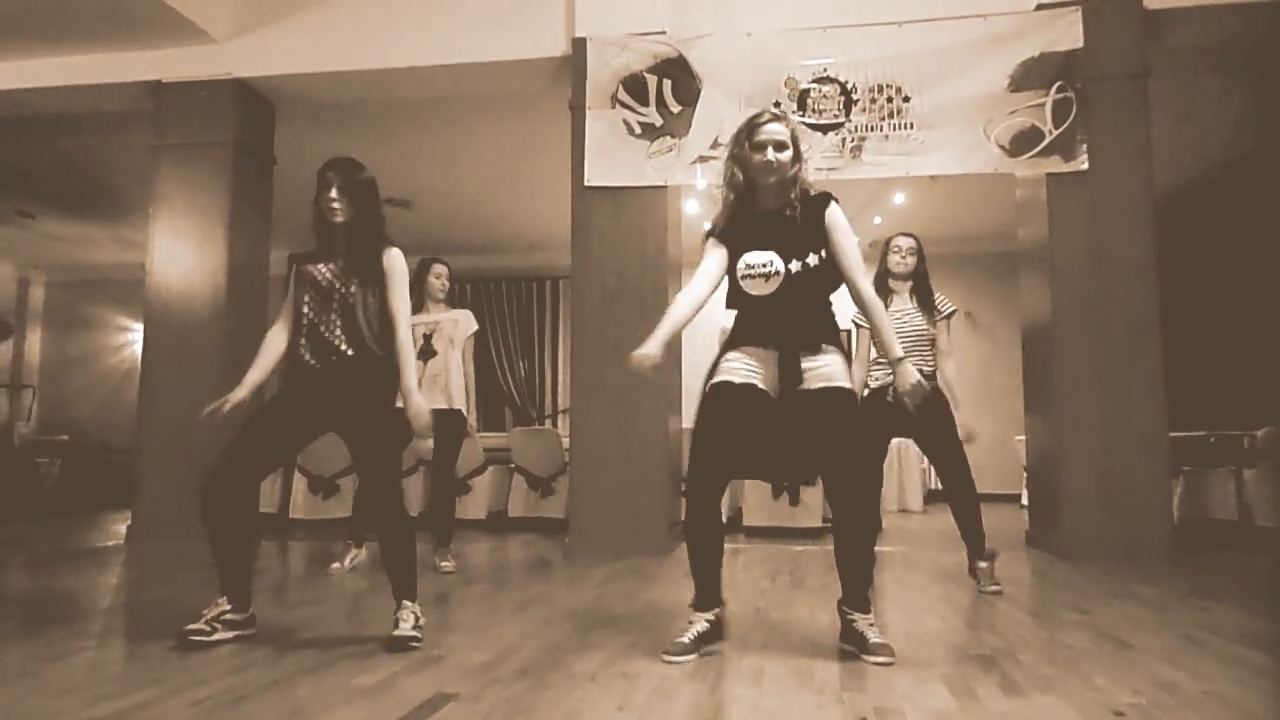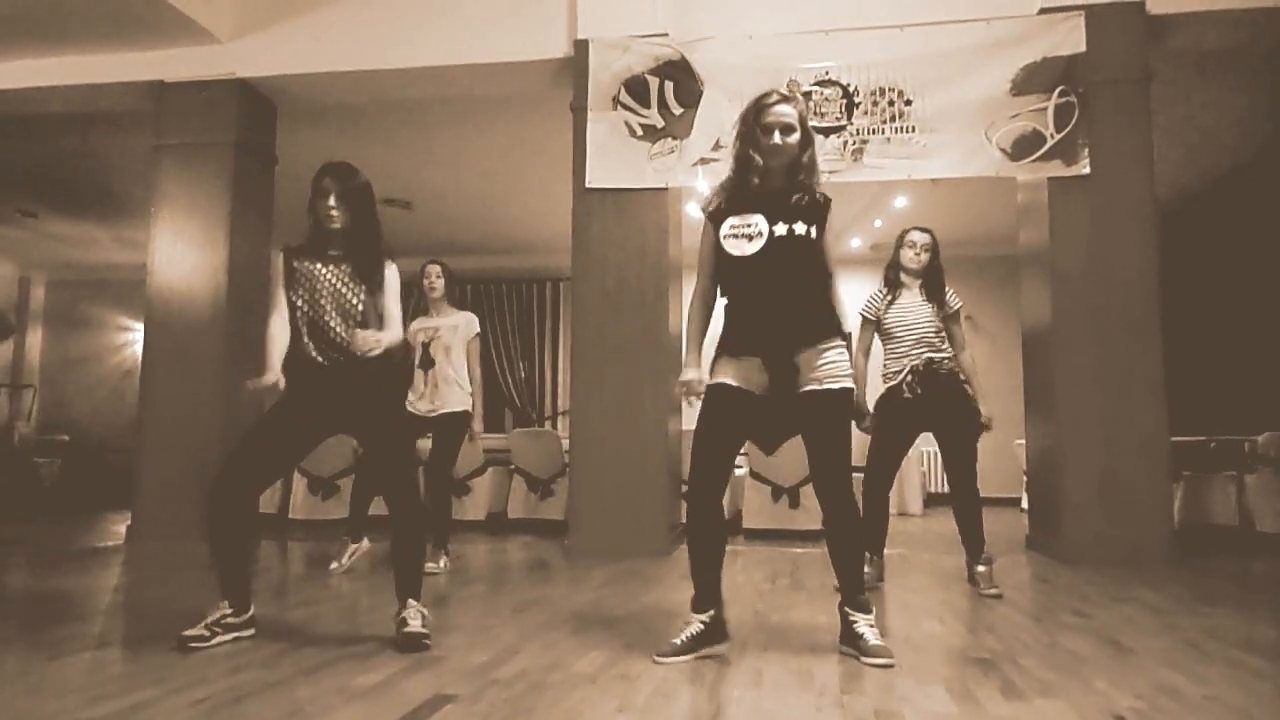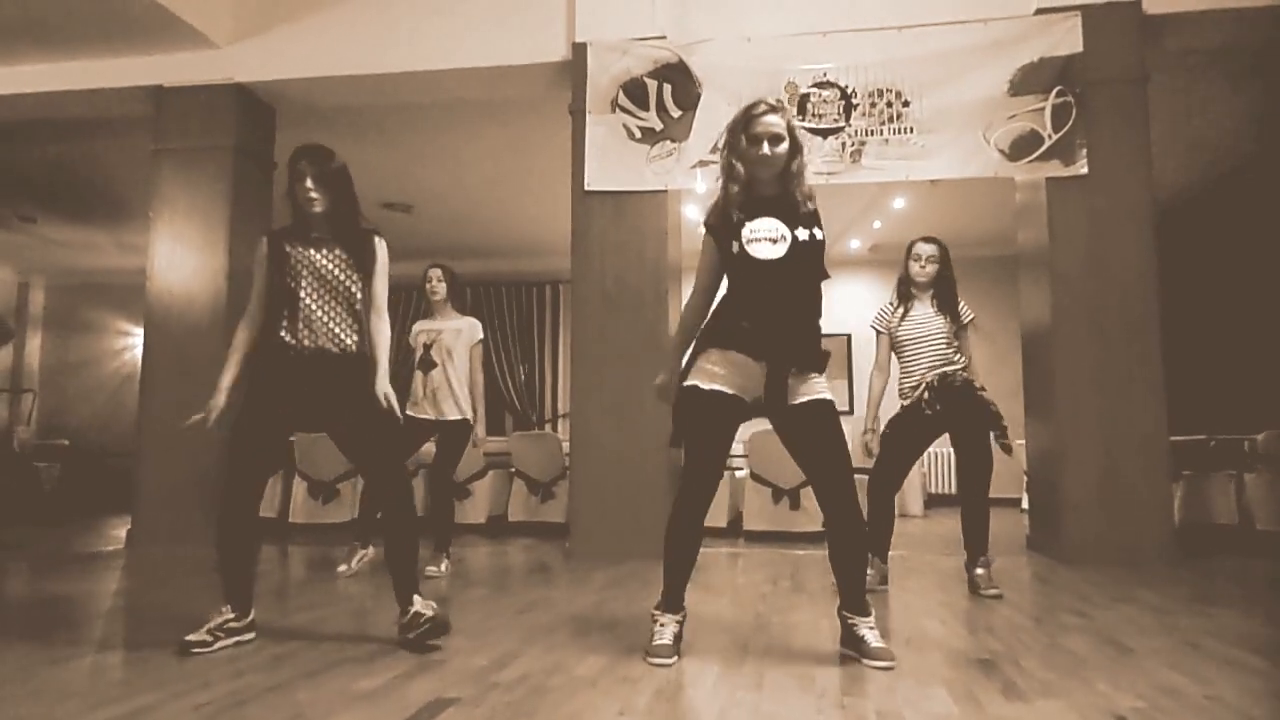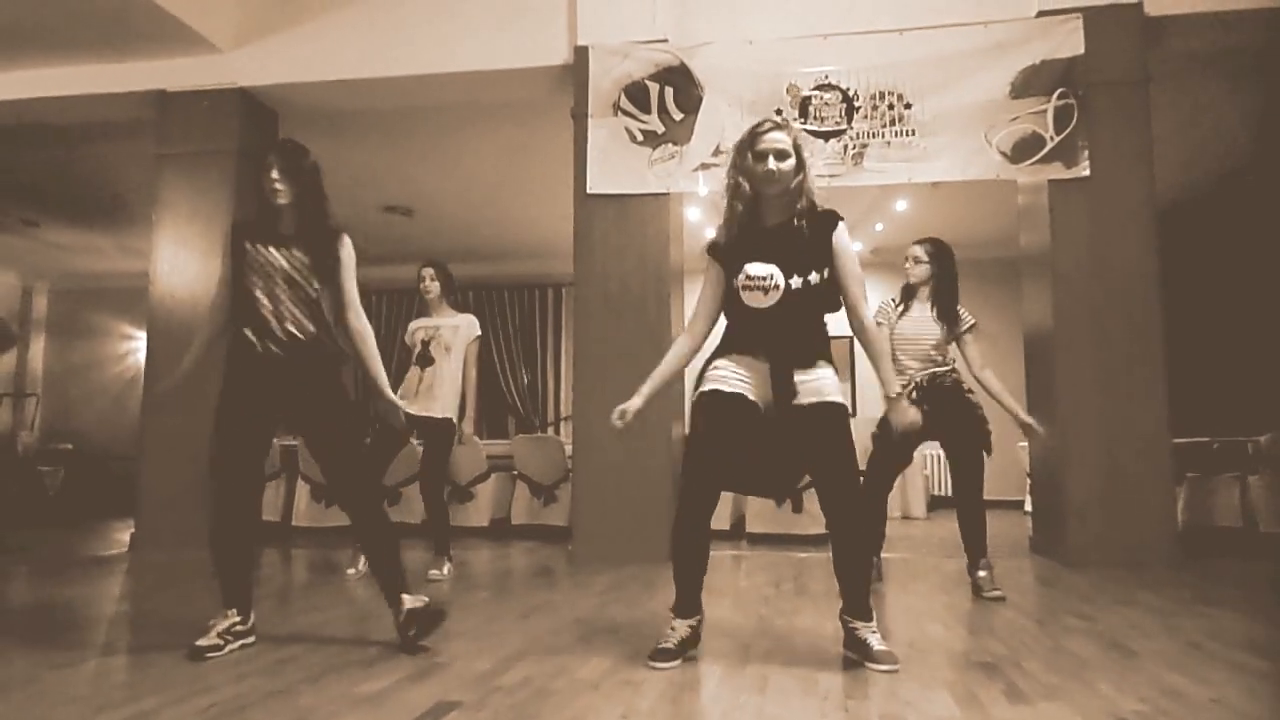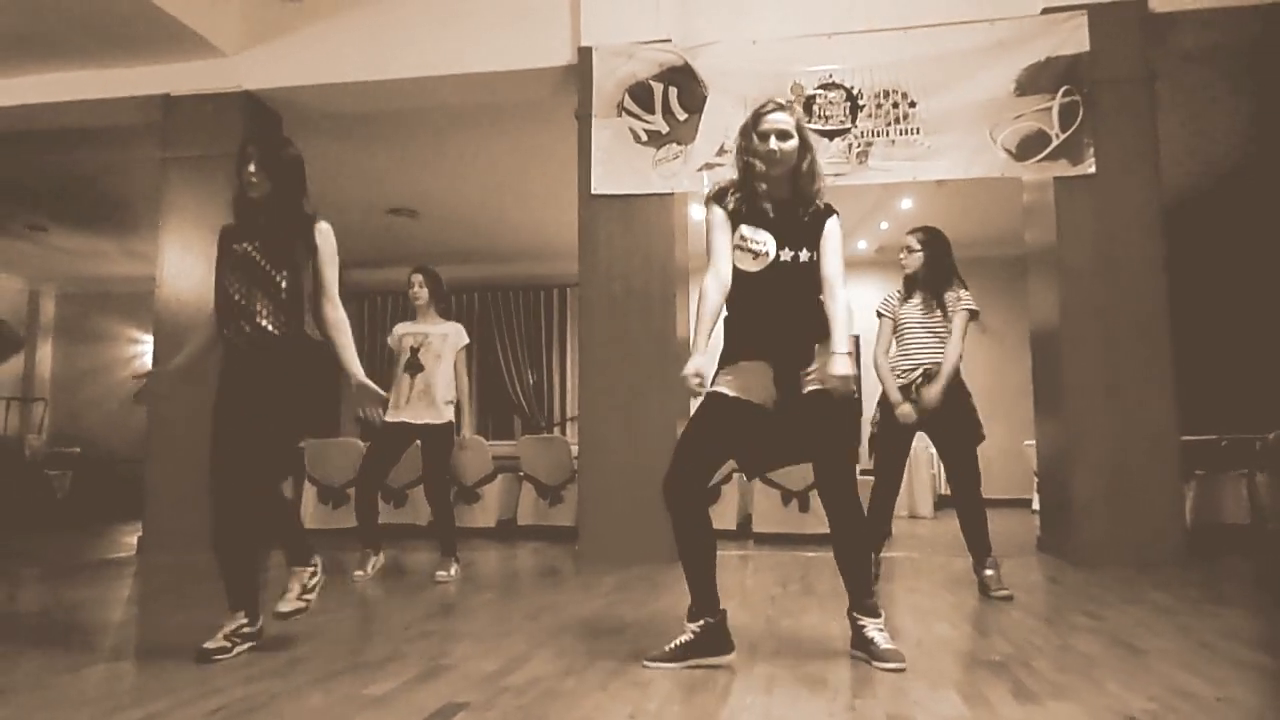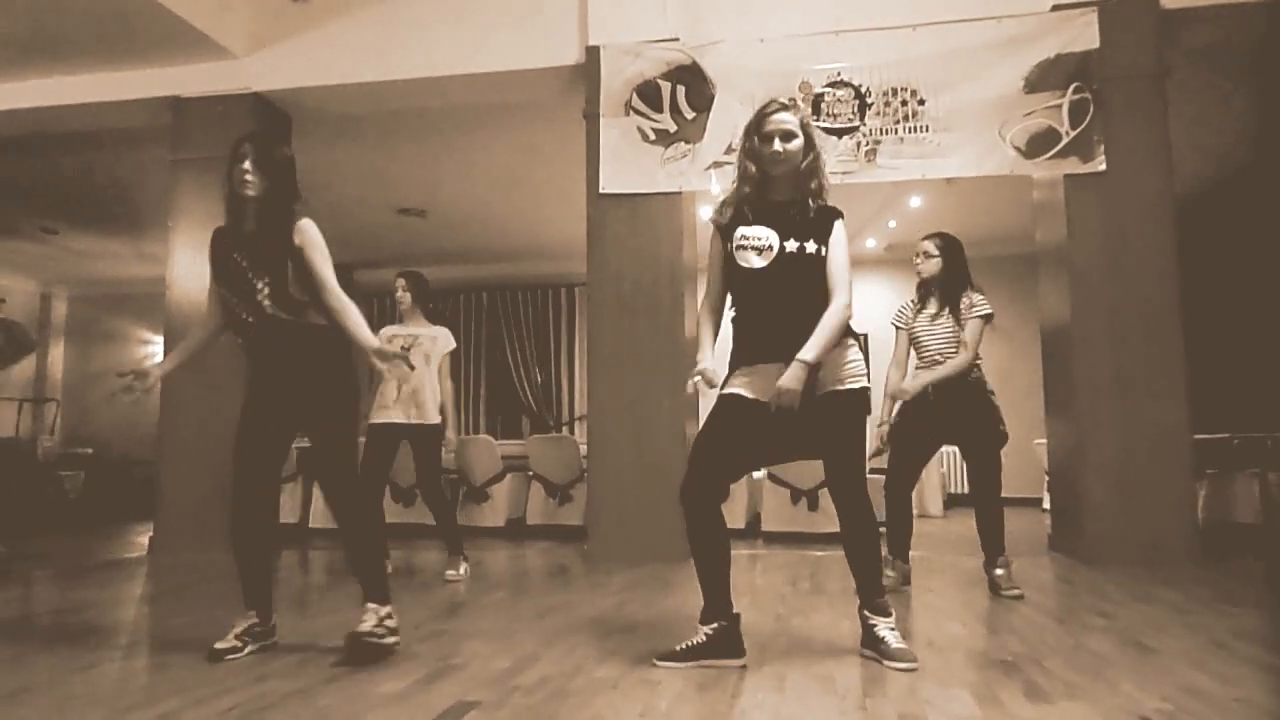
dt=0.3s
person 1, frame 1
left shoulder: (820, 211)
right shoulder: (727, 229)
left elbow: (860, 285)
right elbow: (698, 288)
left wrist: (898, 359)
right wrist: (655, 340)
left hip: (816, 358)
right hip: (750, 358)
left knee: (851, 491)
right knee: (704, 486)
left ankle: (857, 616)
right ankle: (707, 613)
person 1, frame 2
left shoulder: (814, 204)
right shoulder: (726, 203)
left elbow: (828, 289)
right elbow: (705, 285)
left wrist: (852, 375)
right wrist: (692, 360)
left hip: (815, 348)
right hip: (741, 354)
left knee: (835, 487)
right knee: (703, 483)
left ankle: (856, 616)
right ankle: (707, 615)
person 1, frame 3
left shoulder: (807, 208)
right shoulder: (725, 216)
right elbow: (700, 298)
right wrist: (671, 368)
left hip: (799, 367)
right hip: (728, 360)
left knee: (842, 497)
right knee: (694, 493)
left ankle: (856, 620)
right ankle: (669, 616)
person 1, frame 4
left shoulder: (826, 229)
right shoulder: (730, 242)
left elbow: (859, 314)
right elbow: (697, 328)
left wrist: (893, 393)
right wrist: (643, 394)
left hip: (809, 372)
right hip: (739, 368)
left knee: (845, 503)
right knee: (696, 495)
left ankle: (859, 625)
right ankle: (685, 620)
person 1, frame 5
left shoulder: (822, 217)
right shoulder: (728, 204)
left elbow: (834, 287)
right elbow: (716, 278)
left wrist: (842, 349)
right wrist: (699, 351)
left hip: (815, 366)
right hip: (745, 367)
left knee: (840, 494)
right knee: (681, 485)
left ankle: (866, 621)
right ankle: (708, 625)
person 1, frame 6
left shoulder: (826, 219)
right shoulder: (731, 215)
left elbow: (841, 302)
right elbow: (712, 299)
left wrist: (800, 366)
right wrist: (704, 356)
left hip: (830, 364)
right hip: (756, 368)
left knee: (849, 492)
right knee: (698, 490)
left ankle: (877, 620)
right ankle: (720, 627)
person 2, frame 1
left shoulder: (386, 257)
right shoulder: (303, 263)
left elbow: (401, 324)
right elbow: (283, 326)
left wrist: (410, 390)
right wrist: (247, 385)
left hip: (365, 388)
right hip: (304, 387)
left knee: (383, 496)
right knee: (224, 485)
left ankle: (406, 607)
right ankle: (236, 605)
person 2, frame 2
left shoulder: (380, 265)
right shoulder: (289, 260)
left elbow: (393, 327)
right elbow: (280, 318)
left wrist: (380, 339)
right wrist: (274, 369)
left hip: (370, 388)
right hip: (309, 389)
left knee: (404, 496)
right knee: (228, 490)
left ankle: (410, 606)
right ankle: (237, 609)
person 2, frame 3
left shoulder: (369, 246)
right shoulder: (273, 245)
left elbow: (377, 317)
right elbow: (253, 318)
left wrist: (381, 378)
right wrist: (221, 392)
left hip: (345, 378)
right hip: (281, 376)
left knee: (394, 486)
right knee: (238, 493)
left ankle: (410, 604)
right ankle: (237, 612)
person 2, frame 4
left shoulder: (333, 241)
right shoulder: (243, 237)
left elbow: (352, 314)
right elbow: (225, 308)
left wrist: (383, 385)
right wrist: (183, 370)
left hip: (315, 375)
right hip: (250, 377)
left knee: (355, 488)
right knee: (232, 494)
left ankle: (401, 601)
right ankle: (237, 615)
person 2, frame 5
left shoulder: (314, 230)
right shoulder: (230, 237)
left elbow: (330, 305)
right elbow: (221, 316)
left wrist: (355, 373)
right wrist: (169, 368)
left hip: (291, 366)
right hip: (240, 371)
left knee: (255, 481)
right knee: (227, 492)
left ankle: (303, 562)
right ankle: (245, 616)
person 2, frame 6
left shoulder: (298, 229)
right shoulder: (223, 240)
left elbow: (332, 294)
right elbow: (217, 316)
left wrist: (370, 344)
right wrist: (162, 366)
left hip: (319, 364)
right hip: (269, 372)
left knee: (340, 484)
right knee: (249, 493)
left ankle: (379, 608)
right ankle: (259, 616)
person 3, frame 1
left shoulder: (934, 303)
left elbow: (946, 359)
right elbow: (859, 363)
left wrist: (957, 412)
left hip: (925, 398)
right hip: (878, 401)
left knee: (958, 478)
left ankle: (980, 559)
person 3, frame 2
left shoulder: (943, 296)
right shoulder: (878, 299)
left elbow: (961, 351)
right elbow: (862, 355)
left wrist: (978, 400)
right wrist: (861, 405)
left hip: (945, 390)
right hip: (898, 395)
left knee: (963, 477)
right knee: (876, 478)
left ankle: (978, 563)
right ankle: (872, 562)
person 3, frame 3
left shoulder: (955, 308)
right shoulder: (889, 313)
left elbow: (968, 362)
right elbow: (880, 371)
left wrist: (989, 413)
right wrist: (870, 424)
left hip: (961, 400)
right hip: (917, 408)
left knee: (975, 482)
right knee: (881, 481)
left ankle: (978, 566)
right ankle: (876, 565)
person 3, frame 4
left shoulder: (955, 313)
right shoulder: (890, 308)
left elbow: (980, 369)
left wrist: (1017, 412)
left hip: (950, 401)
right hip: (909, 404)
left knee: (968, 485)
right knee: (874, 482)
left ankle: (980, 568)
right ankle: (869, 564)
person 3, frame 5
left shoulder: (958, 297)
right shoulder: (893, 300)
left elbow: (955, 348)
right elbow: (881, 353)
left wrist: (938, 387)
right wrist: (896, 398)
left hip: (945, 394)
right hip: (899, 396)
left knee: (965, 480)
right knee: (885, 480)
left ankle: (986, 567)
right ankle: (869, 561)
person 3, frame 6
left shoulder: (972, 302)
right shoulder: (909, 309)
left elbow: (967, 355)
right elbow: (897, 365)
left wrist: (920, 381)
right wrist: (885, 418)
left hip: (968, 398)
right hip: (924, 402)
left knee: (986, 483)
right knee: (897, 481)
left ankle: (997, 566)
right ankle: (897, 564)
person 4, frame 1
left shoulder: (463, 318)
right shoulder: (409, 323)
left elbow: (468, 368)
left wrist: (472, 411)
left hip: (450, 406)
left knee: (444, 476)
left ankle: (443, 548)
right ankle: (356, 543)
person 4, frame 2
left shoulder: (466, 320)
right shoulder: (416, 326)
left elbow: (475, 370)
right elbow: (416, 368)
left wrist: (477, 415)
left hip: (453, 409)
right hip: (416, 407)
left knee: (438, 477)
left ankle: (440, 549)
right ankle: (355, 538)
person 4, frame 3
left shoulder: (470, 326)
right shoulder: (418, 328)
left elbow: (476, 376)
right elbow: (417, 371)
left wrist: (480, 421)
right wrist: (406, 406)
left hip: (456, 415)
right hip: (418, 412)
left knee: (439, 481)
left ankle: (441, 553)
right ankle: (362, 544)
person 4, frame 4
left shoulder: (467, 323)
right shoulder: (415, 327)
left elbow: (470, 372)
left wrist: (469, 417)
right wrist: (395, 403)
left hip: (441, 413)
right hip: (406, 407)
left knee: (431, 484)
right knee: (369, 470)
left ankle: (442, 555)
right ankle: (365, 547)
person 4, frame 5
left shoulder: (454, 331)
right shoulder: (400, 331)
left elbow: (461, 378)
right elbow: (397, 374)
left wrist: (466, 421)
right wrist: (382, 406)
left hip: (438, 418)
right hip: (399, 416)
left knee: (436, 488)
right knee: (366, 481)
left ankle: (449, 556)
right ankle: (372, 551)
person 4, frame 6
left shoulder: (440, 335)
right shoulder: (386, 334)
left elbow: (446, 382)
right elbow: (377, 374)
left wrist: (450, 425)
left hip: (425, 419)
right hip: (385, 417)
left knee: (431, 489)
right knee: (371, 487)
left ankle: (457, 555)
